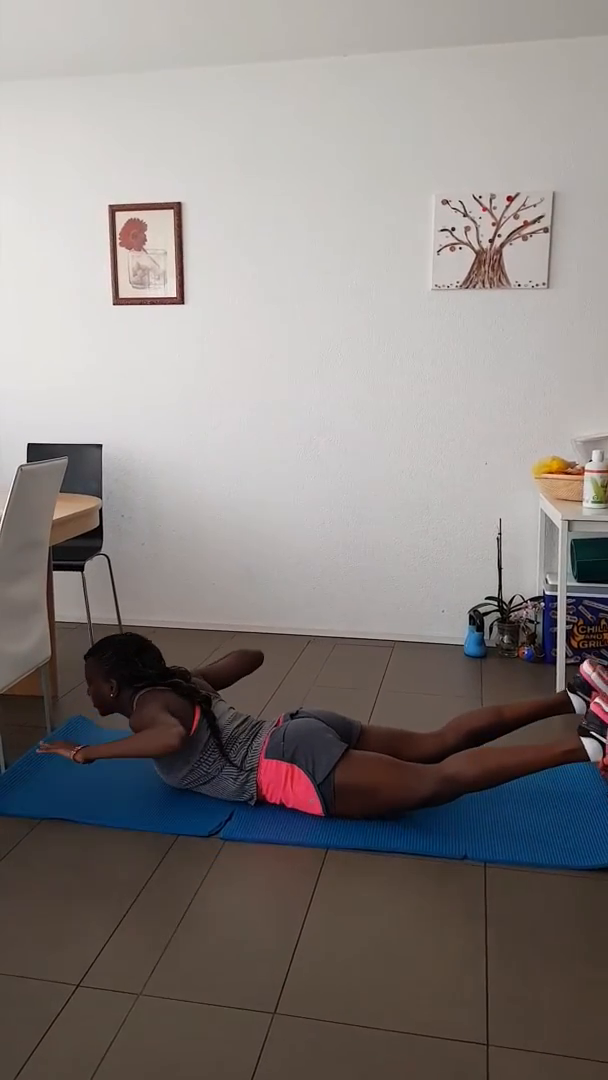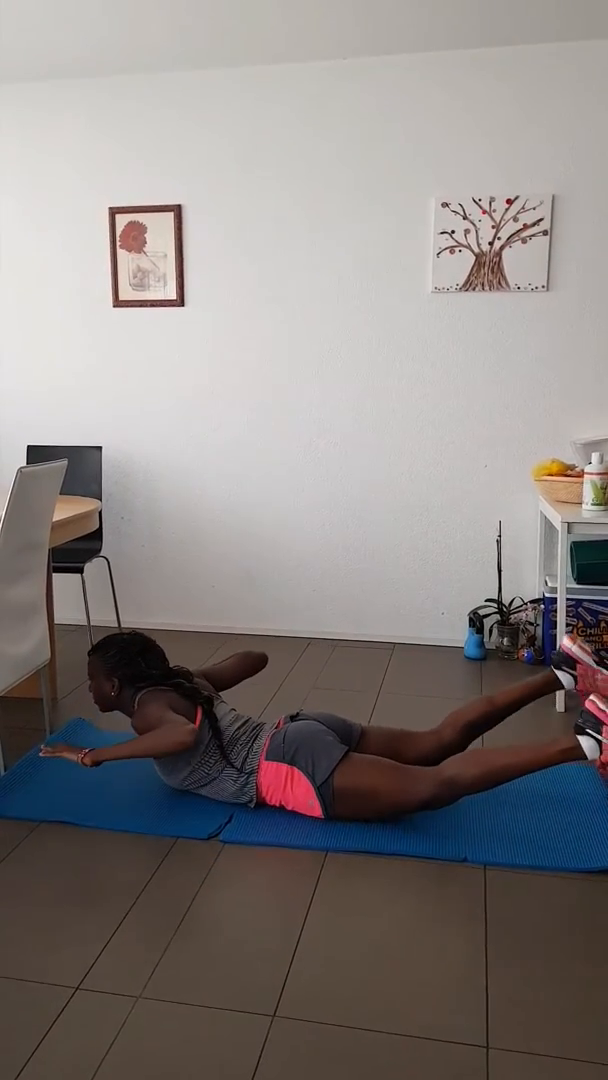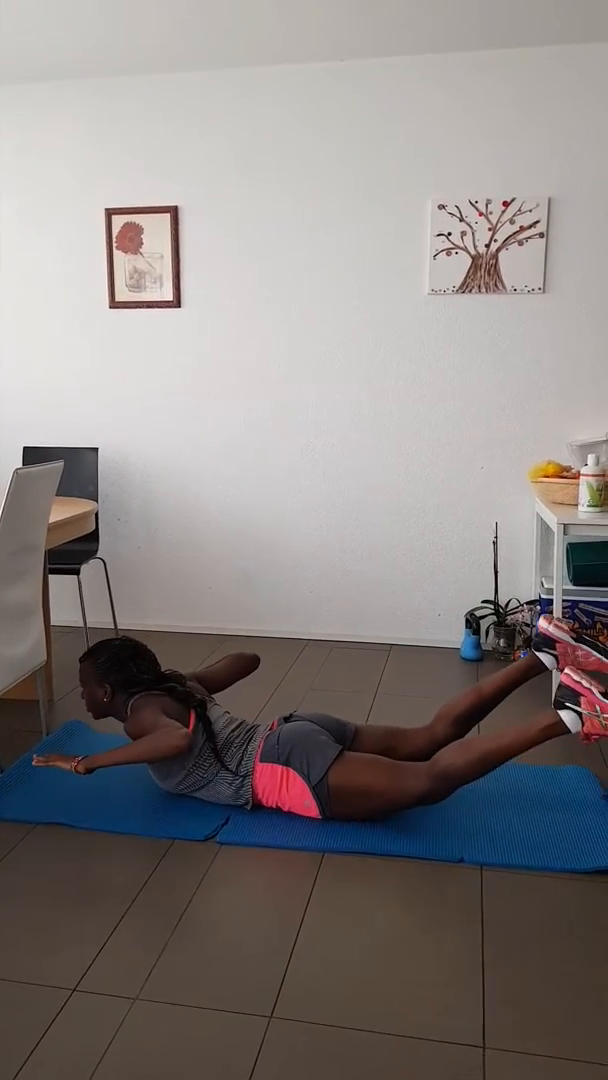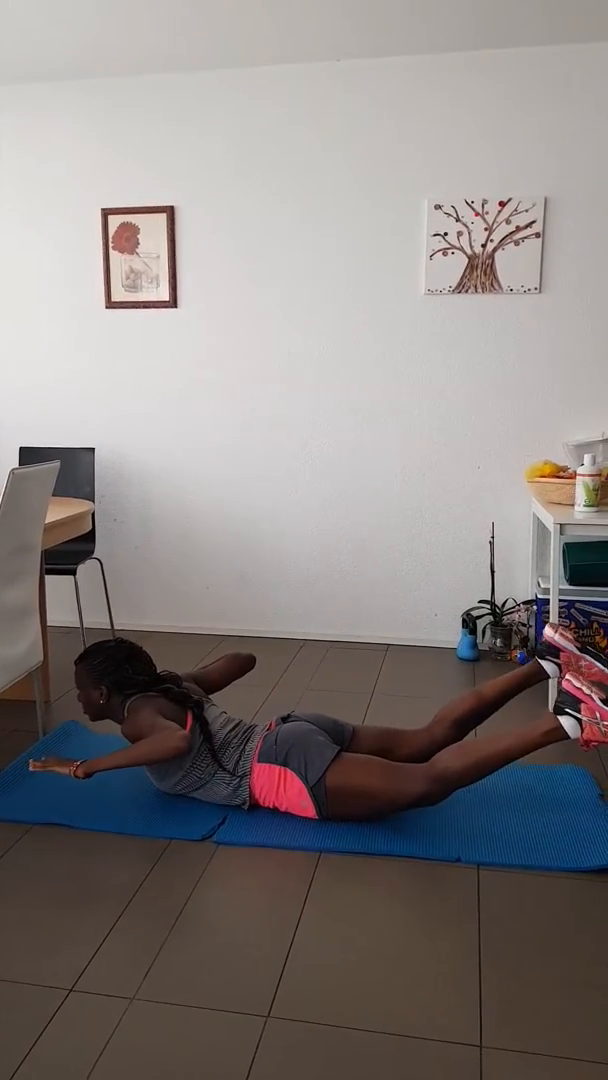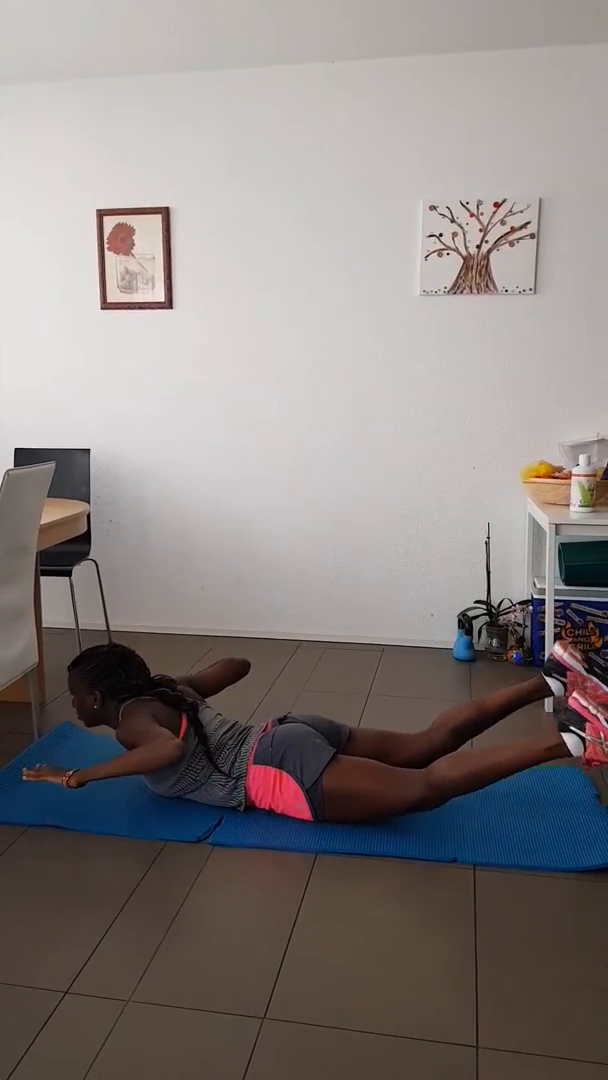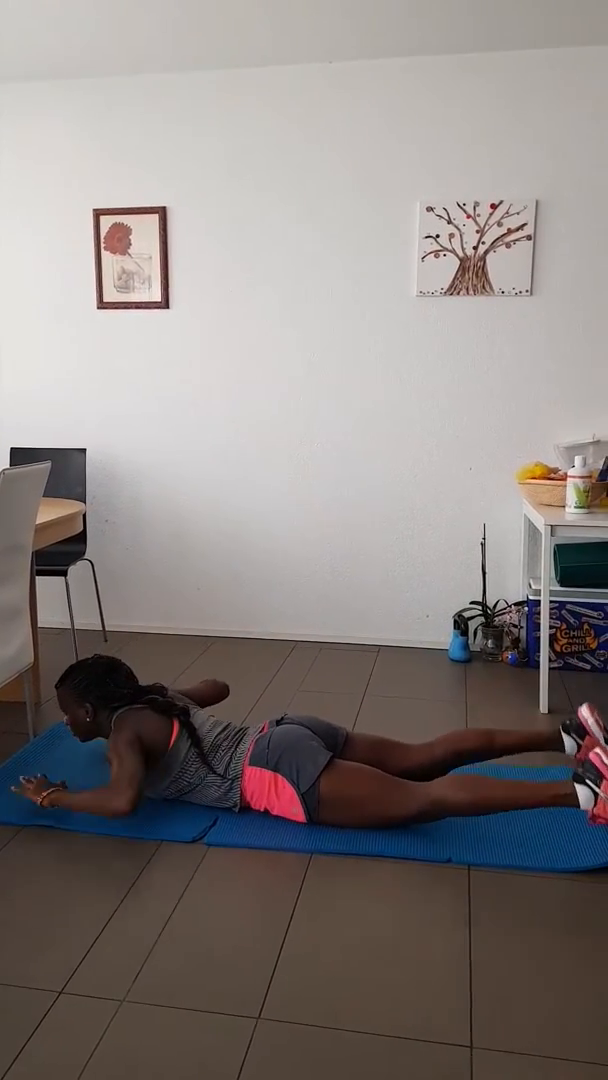
dt=0.3s
person 1, frame 1
left shoulder: (147, 708)
right shoulder: (182, 683)
left elbow: (175, 736)
right elbow: (251, 654)
left wrist: (90, 752)
left hip: (298, 767)
right hip: (304, 733)
left knee: (440, 781)
right knee: (439, 745)
person 1, frame 2
left shoulder: (147, 709)
right shoulder: (184, 683)
left elbow: (183, 735)
right elbow: (256, 657)
left wrist: (96, 756)
left hip: (296, 769)
right hip: (303, 736)
left knee: (439, 783)
right knee: (438, 742)
right ankle: (558, 672)
person 1, frame 3
left shoulder: (141, 712)
right shoulder: (177, 686)
left elbow: (177, 740)
right elbow: (246, 659)
left wrist: (89, 762)
left hip: (292, 771)
right hip: (299, 736)
left knee: (434, 778)
right knee: (433, 738)
right ankle: (544, 655)
person 1, frame 4
left shoulder: (136, 715)
right shoulder: (175, 687)
left elbow: (176, 742)
right elbow: (243, 658)
left wrist: (87, 766)
left hip: (288, 773)
right hip: (297, 736)
left knee: (430, 779)
right knee: (430, 739)
right ankle: (545, 663)
person 1, frame 5
left shoulder: (132, 721)
right shoulder: (167, 690)
left elbow: (168, 748)
right elbow: (239, 663)
left wrist: (77, 775)
left hip: (286, 773)
right hip: (292, 738)
left knee: (427, 785)
right knee: (427, 745)
right ankle: (551, 679)
person 1, frame 6
left shoulder: (122, 732)
right shoulder: (160, 700)
left elbow: (124, 800)
right elbow: (219, 686)
left wrist: (54, 796)
left hip: (279, 775)
right hip: (290, 738)
left knee: (424, 800)
right knee: (426, 759)
